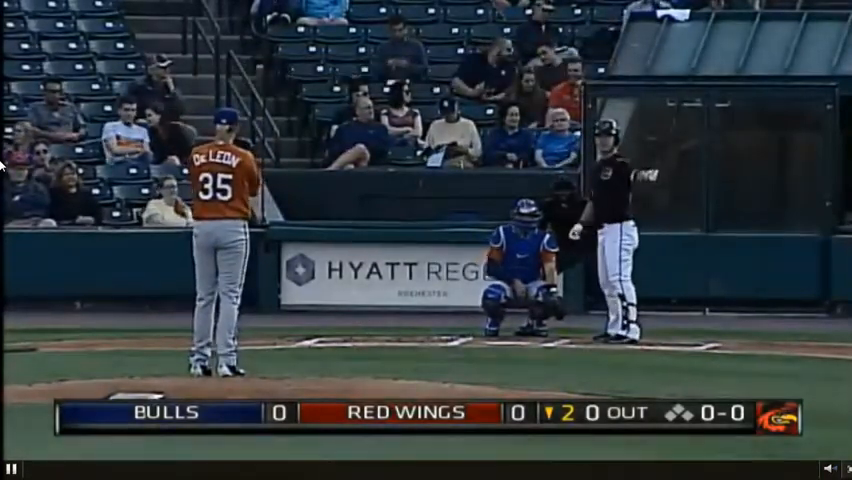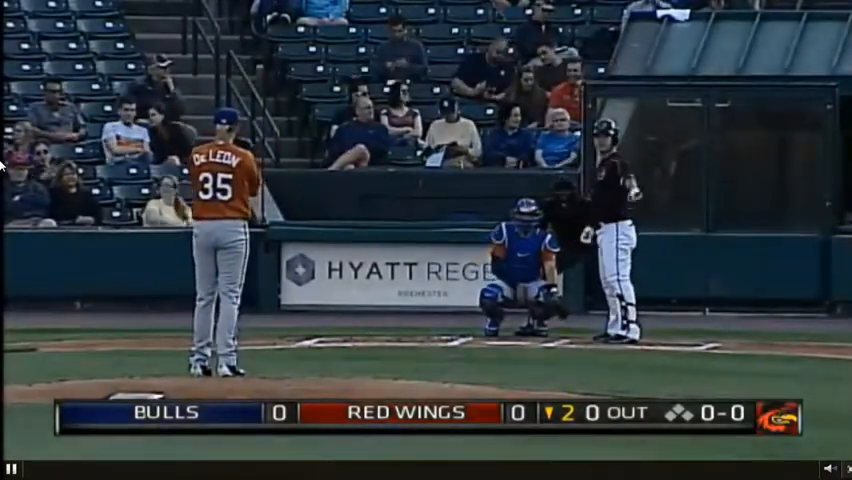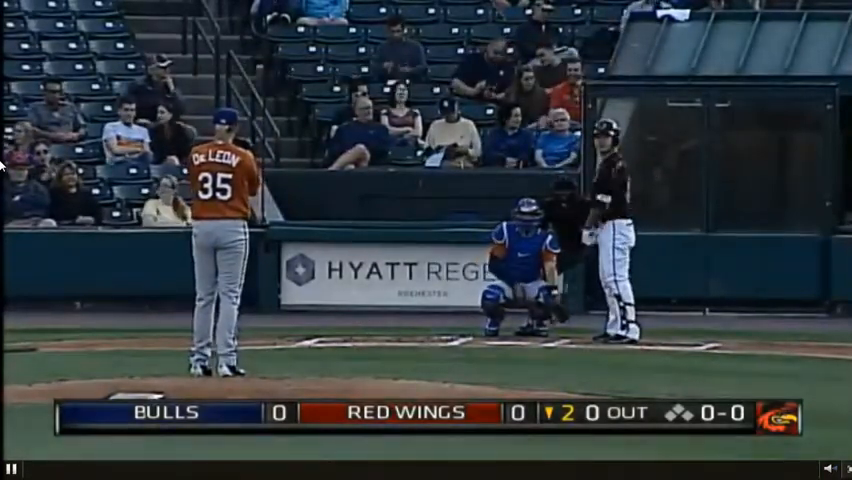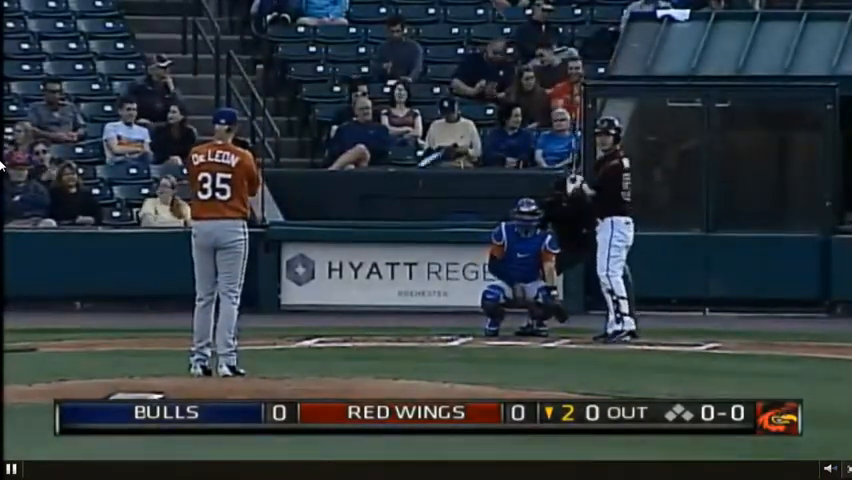
dt=0.3s
person 1, frame 1
left shoulder: (196, 155)
right shoulder: (244, 158)
right elbow: (254, 190)
left hip: (202, 227)
right hip: (232, 228)
left knee: (204, 295)
right knee: (229, 295)
left ankle: (199, 359)
right ankle: (226, 360)
person 1, frame 2
left shoulder: (196, 155)
right shoulder: (244, 157)
right elbow: (254, 190)
left hip: (202, 227)
right hip: (232, 228)
left knee: (204, 295)
right knee: (229, 295)
left ankle: (199, 359)
right ankle: (226, 360)
person 1, frame 3
left shoulder: (196, 155)
right shoulder: (243, 157)
right elbow: (254, 189)
left hip: (202, 227)
right hip: (232, 227)
left knee: (204, 295)
right knee: (229, 295)
left ankle: (199, 359)
right ankle: (226, 360)
person 1, frame 4
left shoulder: (195, 155)
right shoulder: (243, 157)
right elbow: (253, 189)
left hip: (201, 227)
right hip: (231, 228)
left knee: (204, 295)
right knee: (229, 296)
left ankle: (199, 359)
right ankle: (226, 360)
person 2, frame 1
left shoulder: (620, 163)
right shoulder: (598, 167)
left elbow: (634, 174)
left wrist: (646, 176)
right wrist: (581, 223)
left hip: (619, 229)
right hip: (604, 230)
left knee: (620, 279)
right knee: (607, 282)
left ankle: (630, 330)
right ankle: (615, 328)
person 2, frame 2
left shoulder: (616, 162)
right shoulder: (602, 164)
left elbow: (627, 179)
left wrist: (633, 189)
right wrist: (591, 225)
left hip: (617, 228)
right hip: (605, 229)
left knee: (619, 278)
right knee: (608, 280)
left ankle: (630, 329)
right ankle: (615, 328)
person 2, frame 3
left shoulder: (612, 164)
right shoulder: (606, 164)
left elbow: (603, 200)
left wrist: (588, 226)
right wrist: (594, 226)
left hip: (615, 226)
right hip: (609, 228)
left knee: (617, 278)
right knee: (608, 280)
left ankle: (629, 329)
right ankle: (615, 328)
person 2, frame 4
left shoulder: (610, 161)
right shoulder: (618, 160)
left elbow: (591, 189)
left wrist: (575, 185)
right wrist: (581, 182)
left hip: (613, 223)
right hip: (616, 223)
left knee: (608, 273)
right knee: (610, 275)
left ankle: (624, 323)
right ankle: (615, 327)
person 3, frame 1
left shoulder: (544, 239)
right shoulder: (503, 234)
left elbow: (550, 267)
right elbow: (491, 268)
left wrist: (553, 292)
right wrist: (513, 281)
left hip: (533, 285)
right hip: (508, 284)
left knee: (550, 299)
right knee: (490, 296)
left ankle: (535, 324)
right ankle: (493, 324)
person 3, frame 2
left shoulder: (545, 238)
right shoulder: (504, 231)
left elbow: (550, 266)
right elbow: (497, 265)
left wrist: (553, 291)
right wrist: (516, 285)
left hip: (532, 284)
right hip: (508, 283)
left knee: (550, 299)
right knee: (488, 296)
left ankle: (536, 323)
right ankle: (494, 323)
person 3, frame 3
left shoulder: (545, 239)
right shoulder: (504, 231)
left elbow: (550, 267)
right elbow: (494, 265)
left wrist: (554, 293)
right wrist: (513, 284)
left hip: (532, 284)
right hip: (508, 283)
left knee: (550, 299)
right knee: (489, 298)
left ankle: (536, 323)
right ankle: (494, 323)
person 3, frame 4
left shoulder: (545, 239)
right shoulder: (504, 232)
left elbow: (549, 267)
right elbow: (493, 265)
left wrist: (554, 293)
right wrist: (513, 283)
left hip: (532, 284)
right hip: (507, 282)
left knee: (549, 299)
right knee: (489, 298)
left ankle: (536, 323)
right ankle: (493, 323)
